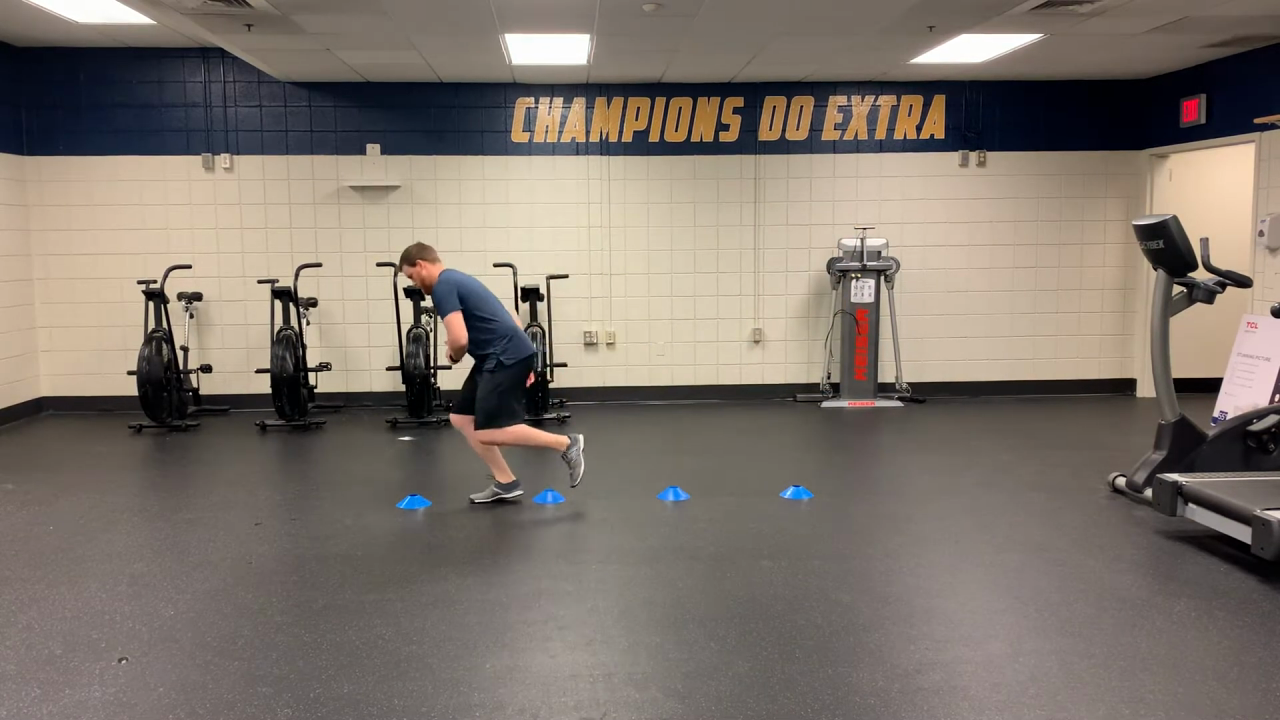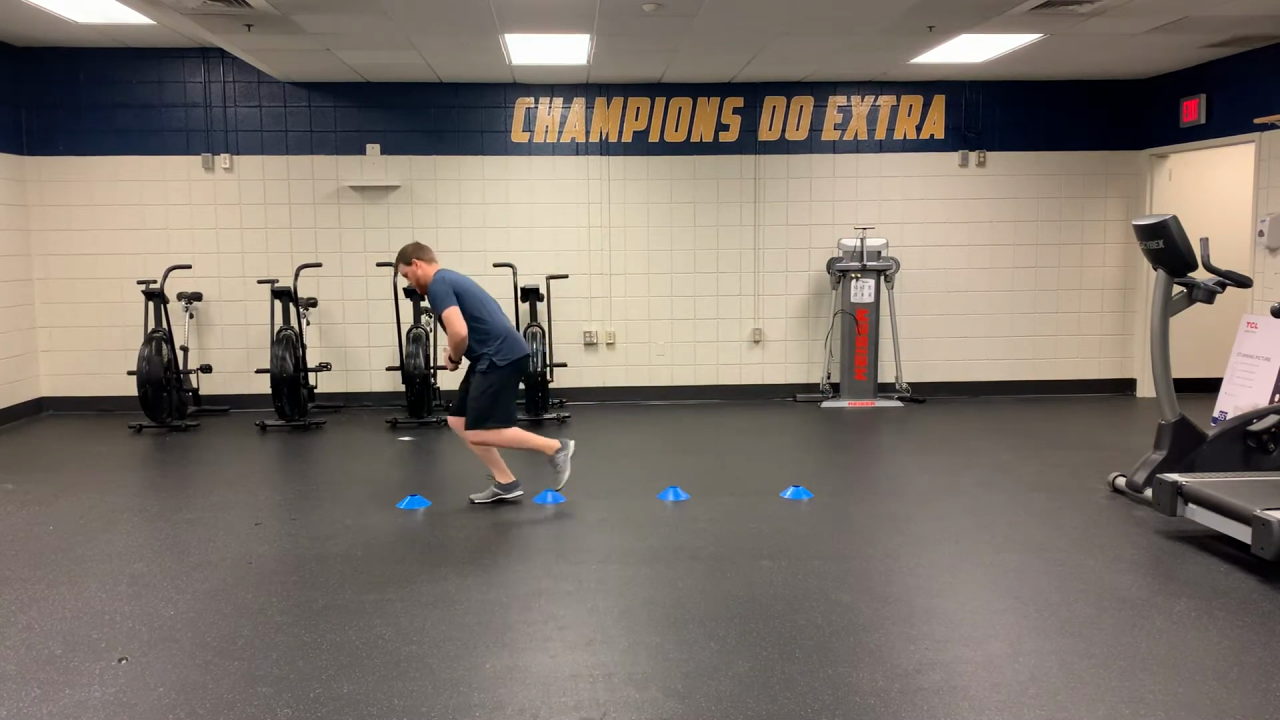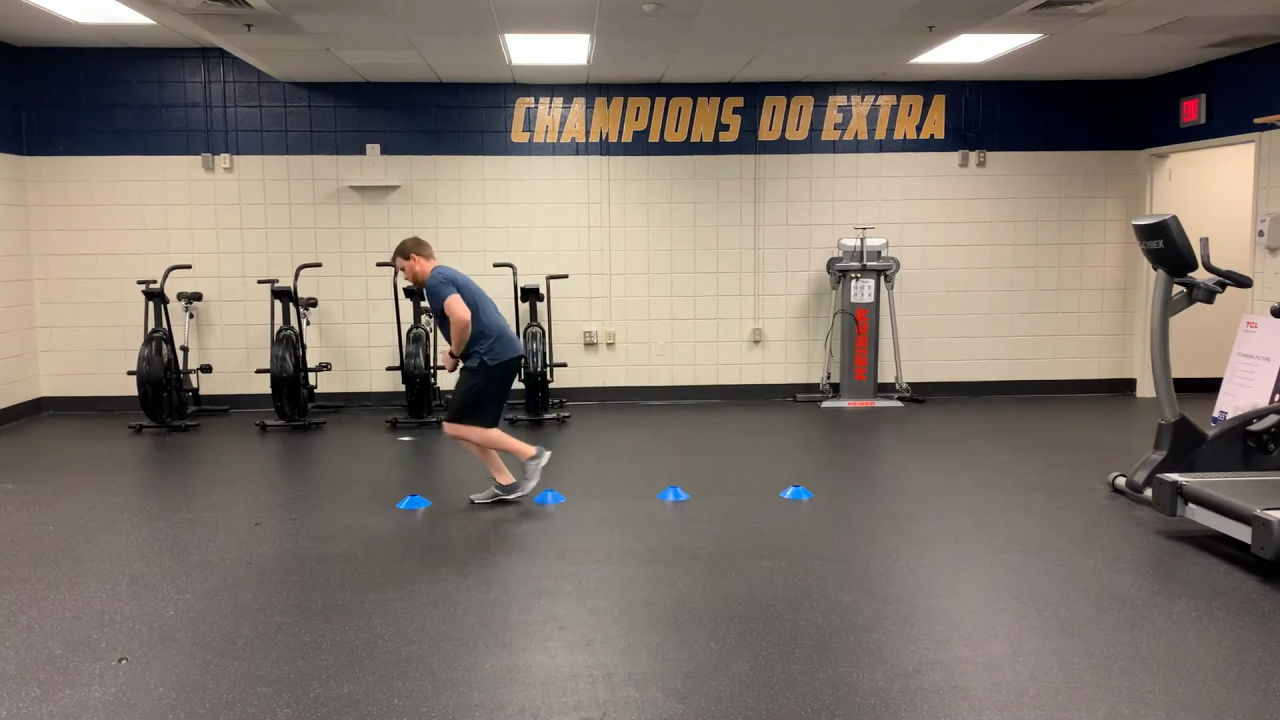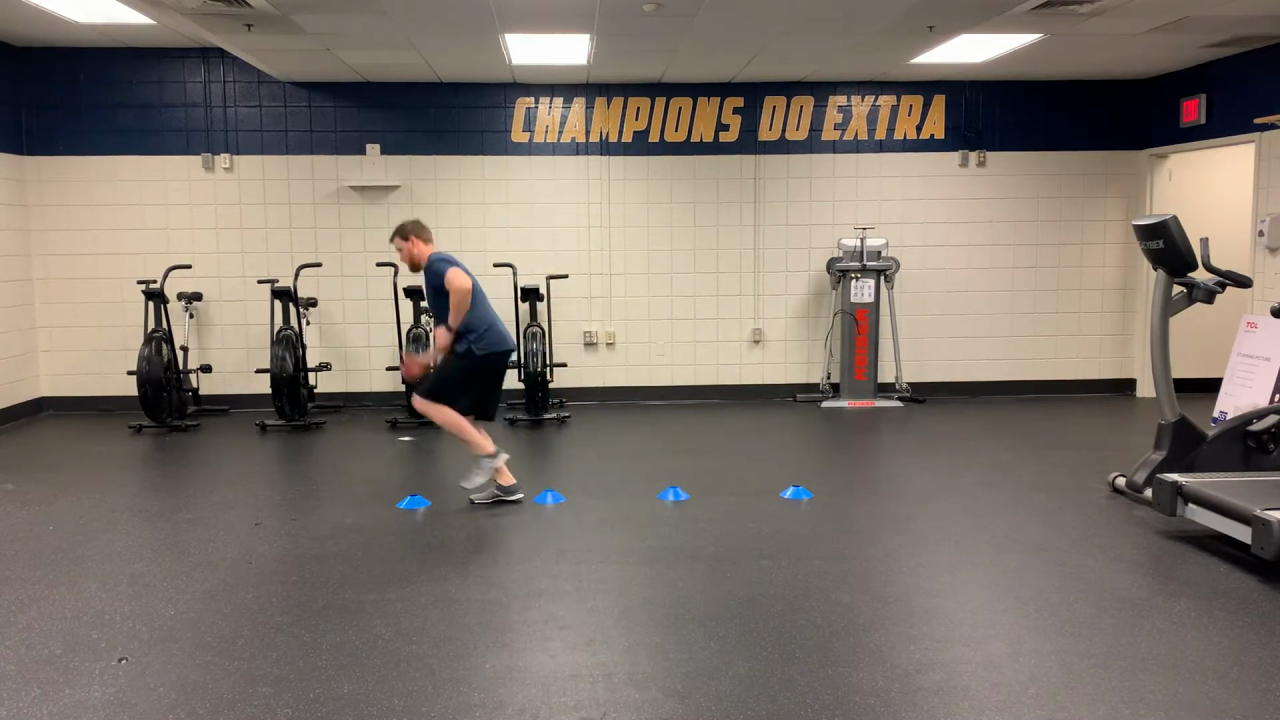
dt=0.1s
person 1, frame 1
left shoulder: (442, 287)
right shoulder: (457, 280)
left elbow: (459, 339)
right elbow: (506, 312)
left wrist: (453, 355)
right wrist: (525, 357)
left hip: (506, 358)
right hip: (500, 356)
left knee: (489, 432)
right knee: (461, 418)
left ankle: (566, 444)
right ankle: (505, 482)
person 1, frame 2
left shoulder: (439, 286)
right shoulder: (454, 281)
left elbow: (459, 333)
left wrist: (452, 357)
left hip: (500, 358)
right hip: (506, 355)
left knee: (482, 432)
right knee: (457, 421)
left ankle: (557, 448)
right ankle: (505, 482)
person 1, frame 3
left shoulder: (437, 281)
right shoulder: (448, 277)
left elbow: (462, 319)
left wrist: (452, 355)
left hip: (492, 358)
right hip: (500, 355)
left knee: (457, 426)
right knee: (456, 425)
left ankle: (531, 454)
right ankle: (506, 484)
person 1, frame 4
left shoulder: (437, 263)
right shoulder: (439, 266)
left elbow: (463, 287)
left wrist: (449, 332)
right wrist: (430, 360)
left hip: (480, 348)
right hip: (494, 347)
left knee: (425, 402)
right knee: (470, 420)
left ankle: (489, 452)
right ankle: (506, 483)
